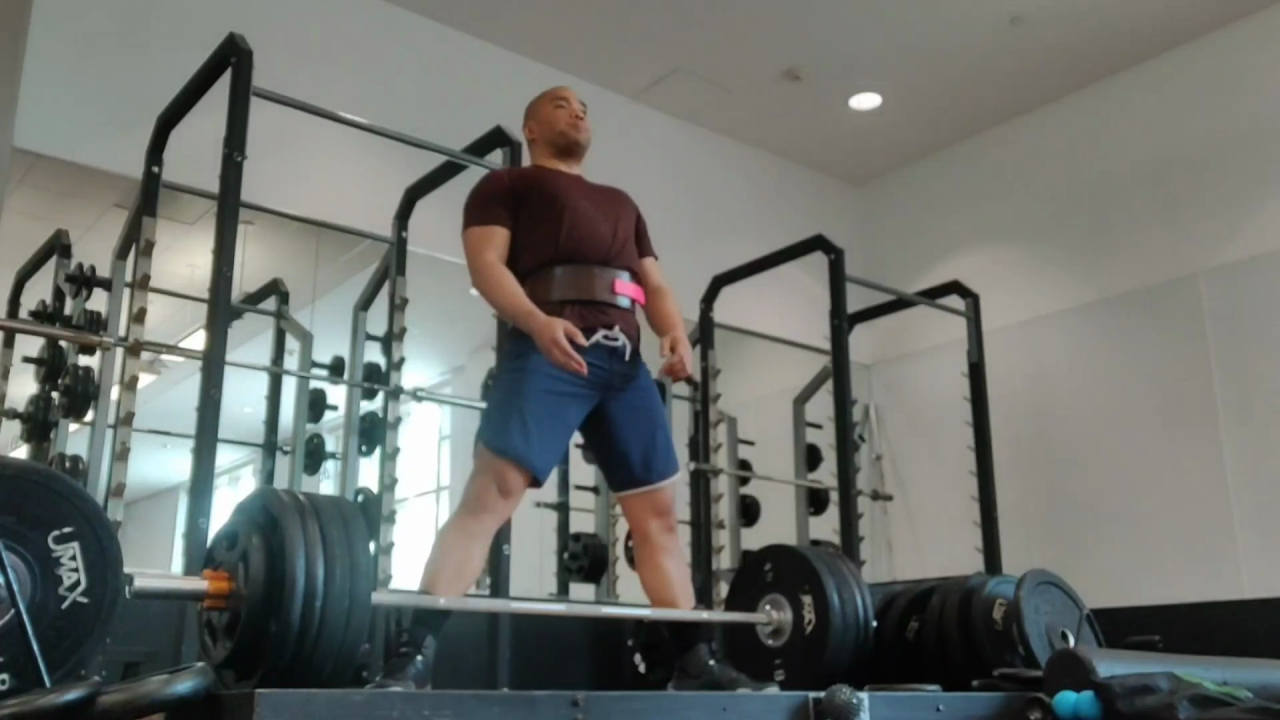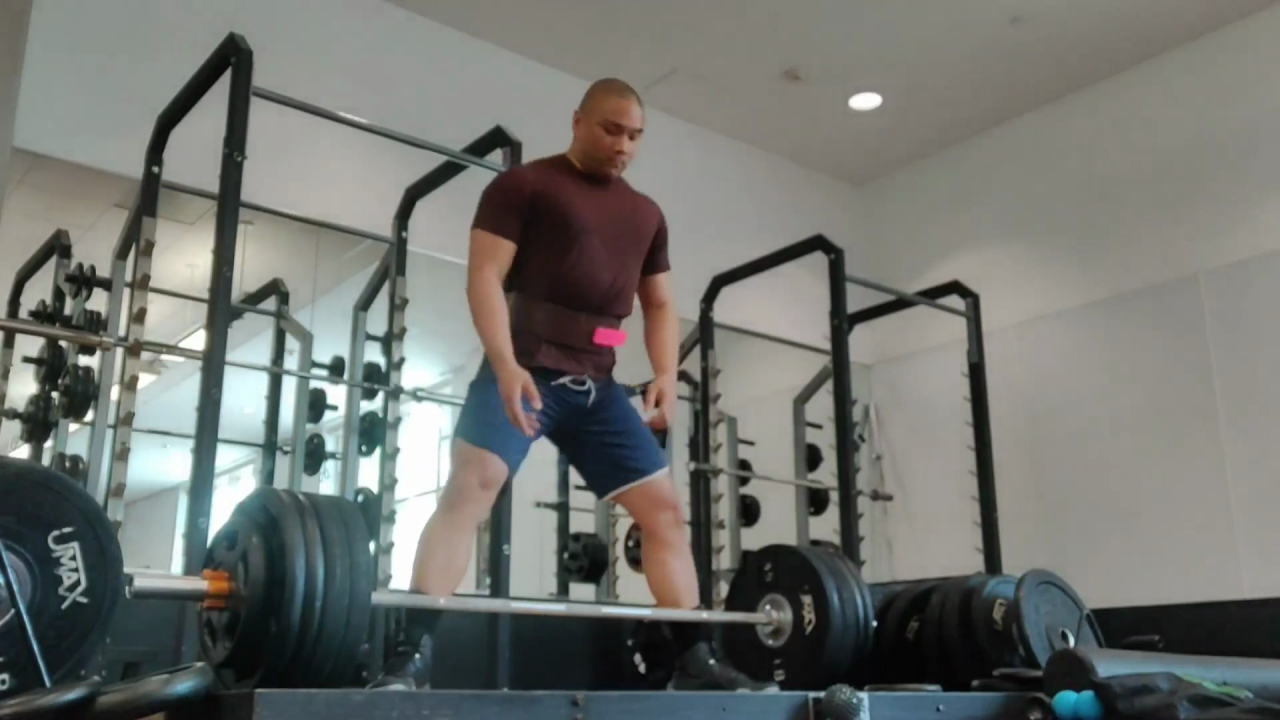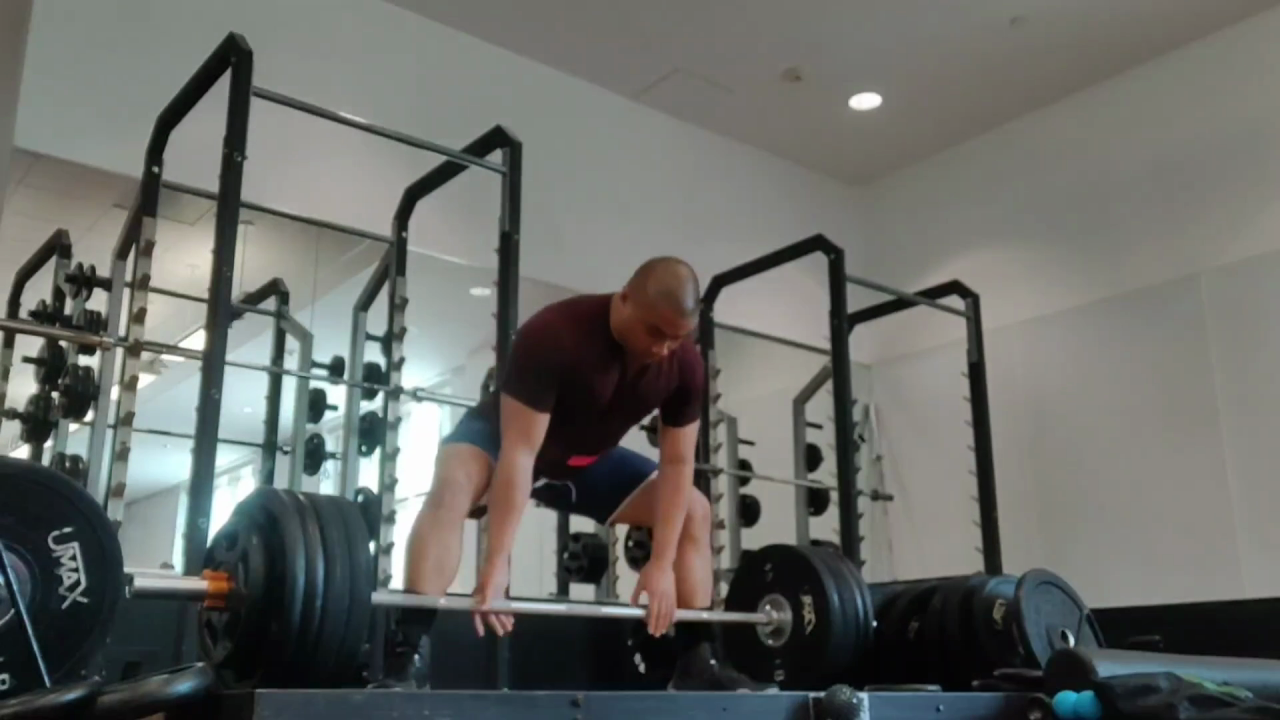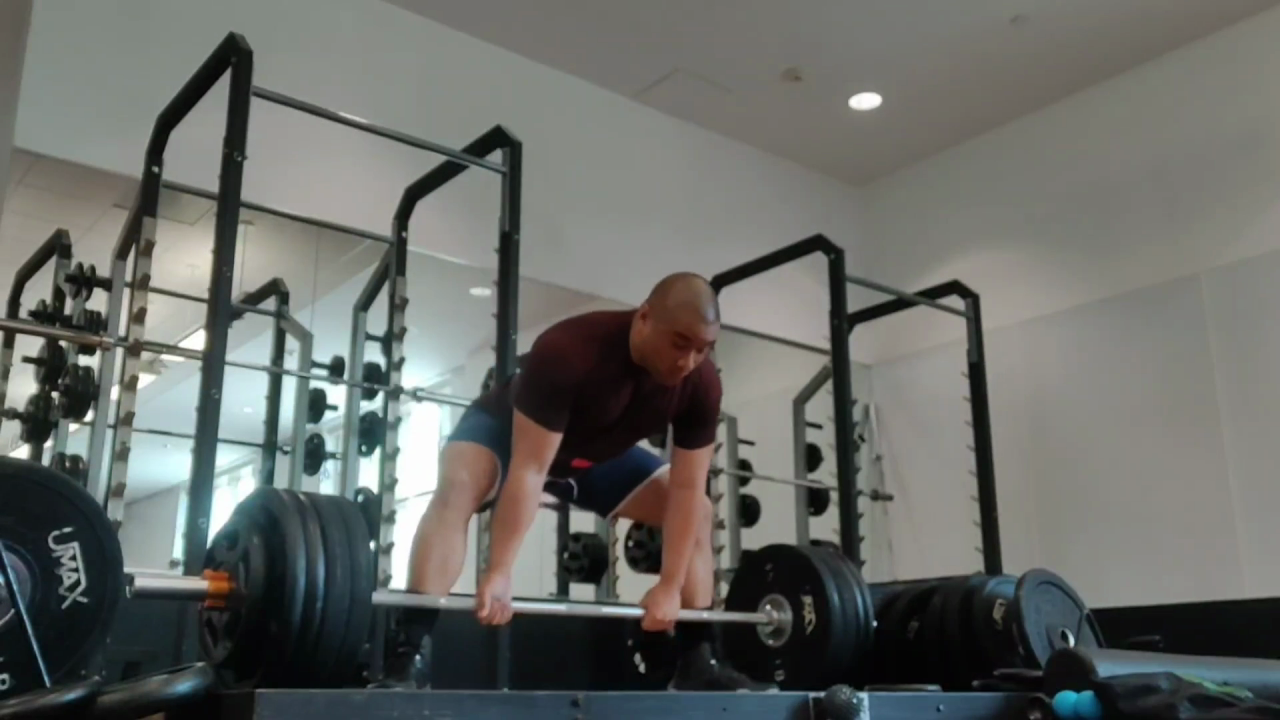
dt=0.5s
person 1, frame 1
left shoulder: (620, 203)
right shoulder: (505, 186)
left elbow: (654, 283)
right elbow: (485, 263)
left wrist: (675, 331)
right wrist: (538, 322)
left hip: (624, 357)
right hip: (547, 348)
left knee: (658, 511)
right knee: (491, 493)
left ankle: (695, 659)
right ankle: (412, 653)
person 1, frame 2
left shoulder: (645, 213)
right shoulder: (523, 185)
left elbow: (659, 304)
right elbow: (484, 278)
left wrist: (665, 374)
right wrist: (505, 366)
left hip: (596, 383)
right hip: (525, 372)
left knee: (664, 508)
right knee: (470, 488)
left ankle: (695, 658)
right ankle: (411, 652)
person 1, frame 3
left shoulder: (684, 365)
right shoulder: (554, 334)
left elbow: (677, 463)
right elbow: (518, 453)
left wrist: (661, 562)
right wrist: (497, 559)
left hip: (587, 462)
right hip: (502, 434)
left knee: (695, 510)
right knee: (453, 486)
left ankle: (698, 661)
person 1, frame 4
left shoulder: (700, 384)
right shoulder: (568, 351)
left elbow: (687, 488)
right elbow: (529, 470)
left wrist: (670, 587)
right wrist: (499, 573)
left hip: (597, 454)
right hip: (508, 426)
left knee: (698, 510)
right knee: (458, 486)
left ankle: (698, 660)
right ankle: (411, 658)
